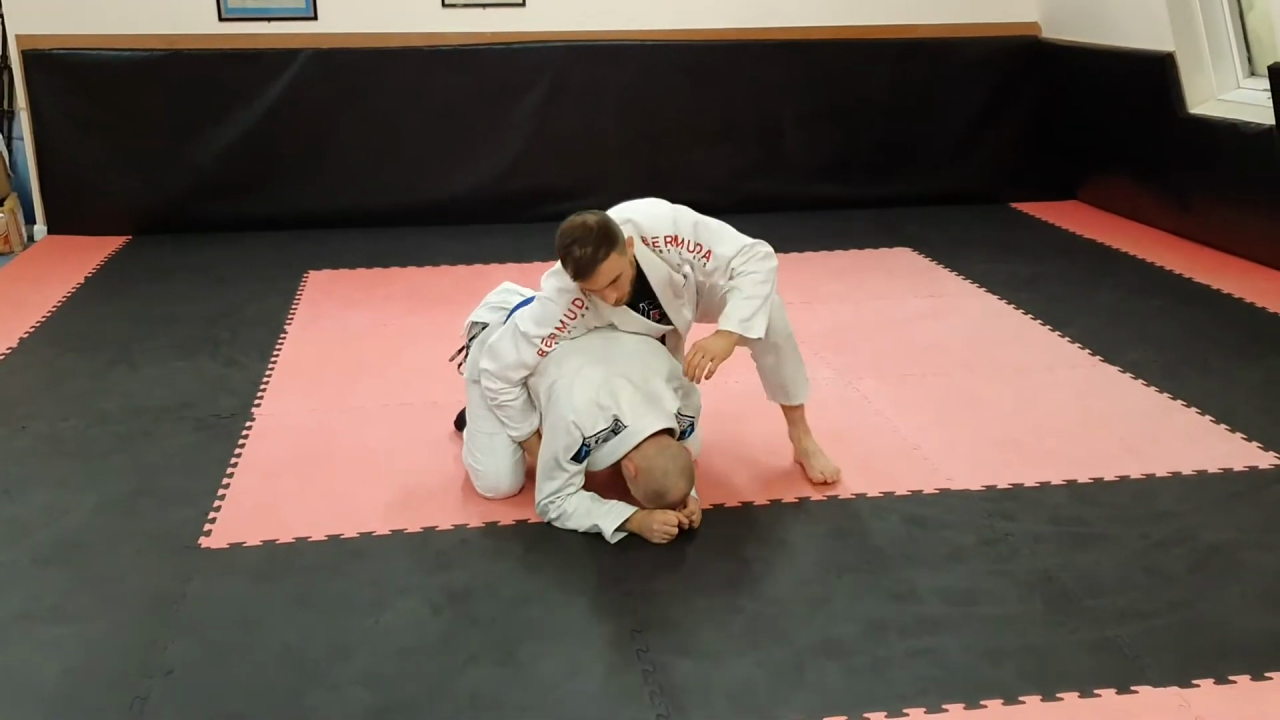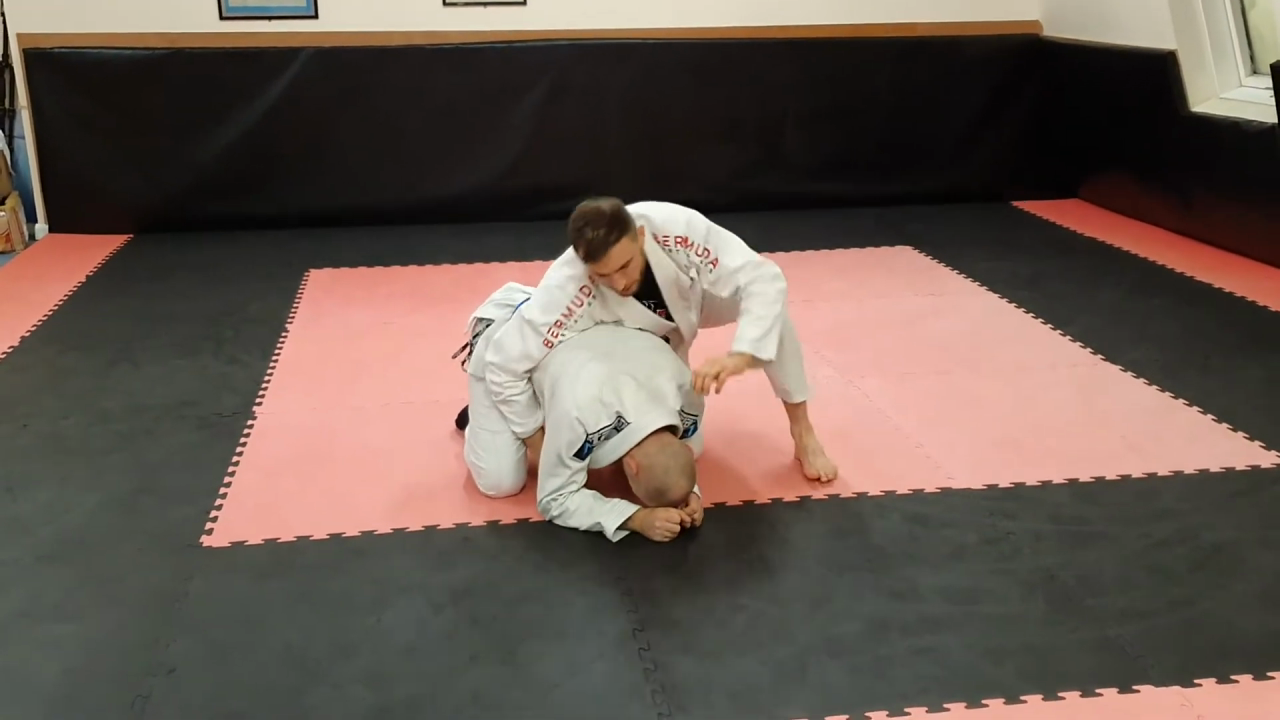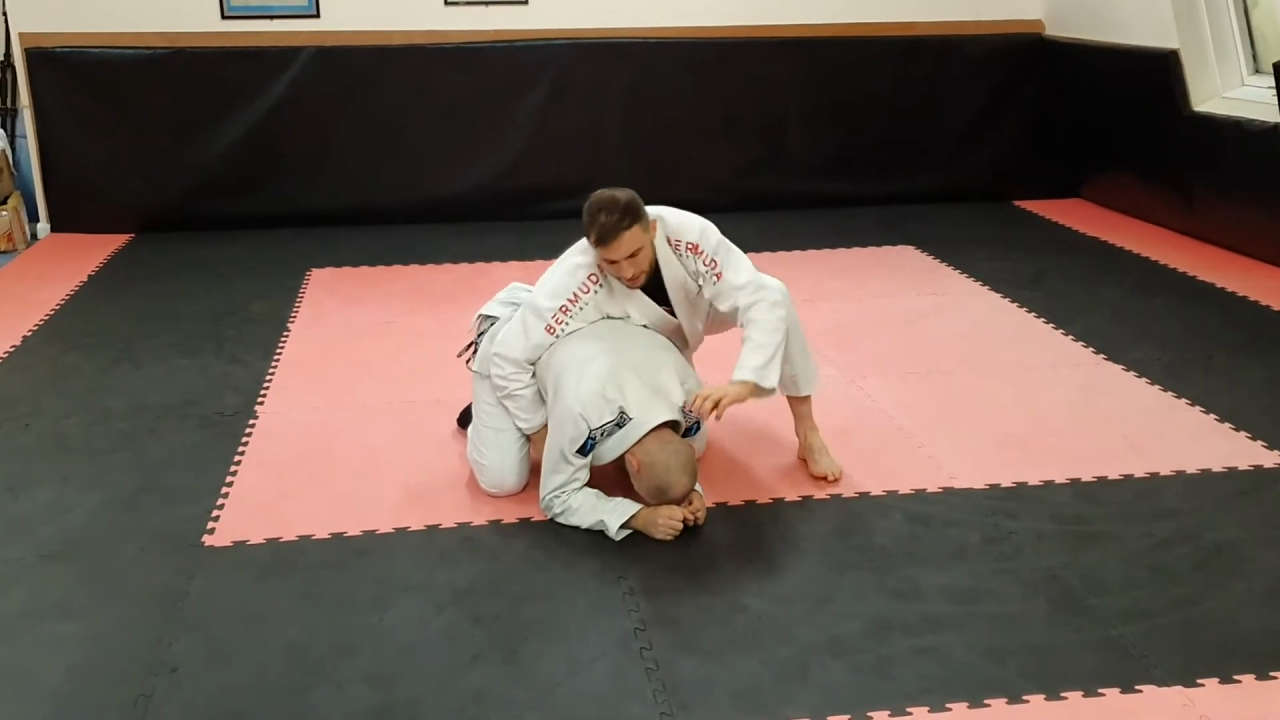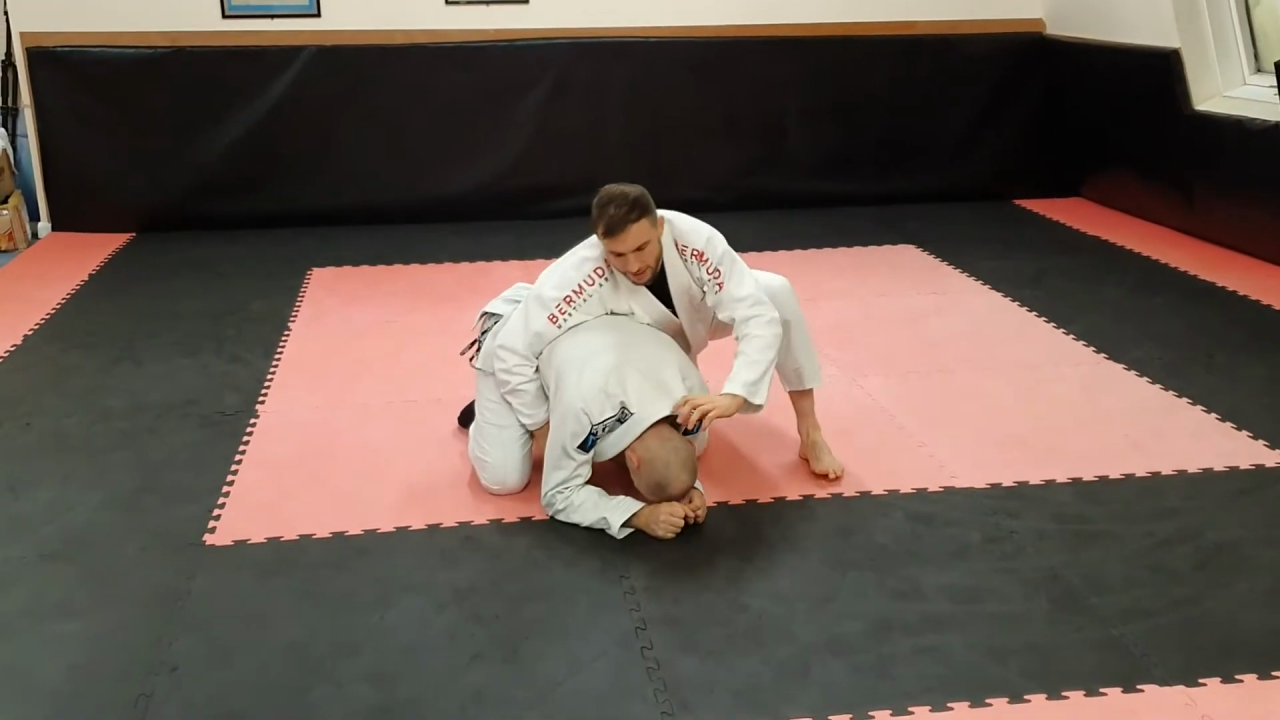
dt=0.1s
person 1, frame 1
left shoulder: (661, 226)
right shoulder: (561, 297)
left elbow: (755, 257)
right elbow: (498, 373)
left wrist: (727, 335)
right wrist: (537, 450)
left hip: (681, 283)
right hip: (637, 333)
left knee: (768, 313)
left ankle: (800, 435)
person 1, frame 2
left shoulder: (674, 226)
right shoulder: (564, 289)
left elbow: (762, 276)
right elbow: (503, 369)
left wrist: (742, 354)
right wrist: (541, 445)
left hip: (687, 298)
left knee: (768, 301)
left ankle: (802, 433)
person 1, frame 3
left shoulder: (686, 232)
right shoulder: (573, 277)
left elbow: (764, 300)
right elbow: (508, 360)
left wrist: (743, 382)
right wrist: (546, 442)
left hip: (693, 303)
left knee: (774, 302)
left ankle: (807, 432)
person 1, frame 4
left shoulder: (694, 239)
right shoulder: (579, 274)
left elbow: (759, 318)
right elbow: (511, 353)
left wrist: (732, 396)
right wrist: (548, 435)
left hip: (695, 316)
left knee: (775, 291)
left ankle: (809, 432)
person 2, frame 1
left shoulder: (684, 395)
right shoulder: (576, 415)
left elbow: (673, 460)
right elbow: (553, 502)
left wrist: (685, 495)
right wrist: (636, 520)
right knee: (497, 485)
right ankle: (477, 418)
person 2, frame 2
left shoulder: (688, 394)
right shoulder: (578, 409)
left elbow: (678, 457)
right elbow: (555, 499)
left wrist: (687, 493)
right wrist: (638, 518)
right knee: (498, 483)
right ankle: (481, 413)
person 2, frame 3
left shoulder: (690, 392)
right shoulder: (582, 405)
left elbow: (681, 456)
right elbow: (558, 498)
left wrist: (690, 491)
right wrist: (640, 517)
right knee: (501, 482)
right ankle: (483, 412)
person 2, frame 4
left shoulder: (693, 389)
right shoulder: (583, 401)
left elbow: (683, 452)
right elbow: (559, 493)
left wrist: (689, 490)
right wrist: (641, 515)
right knee: (504, 479)
right ankle: (487, 409)
